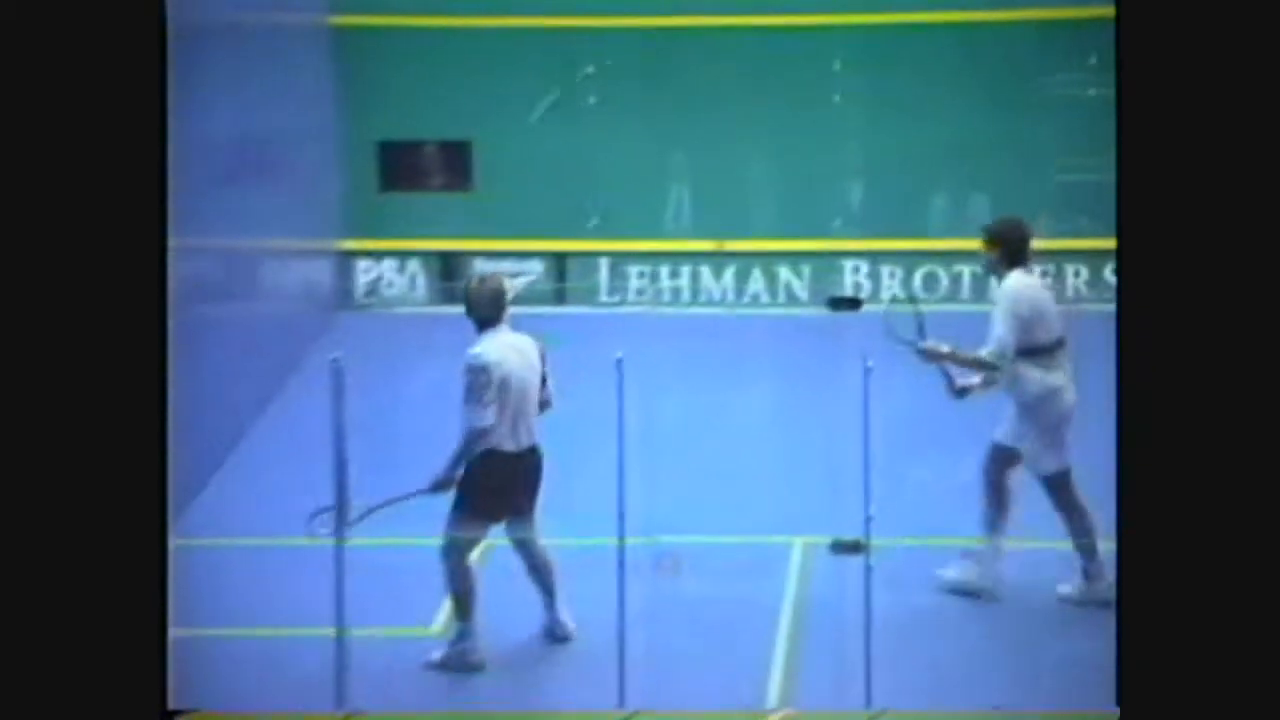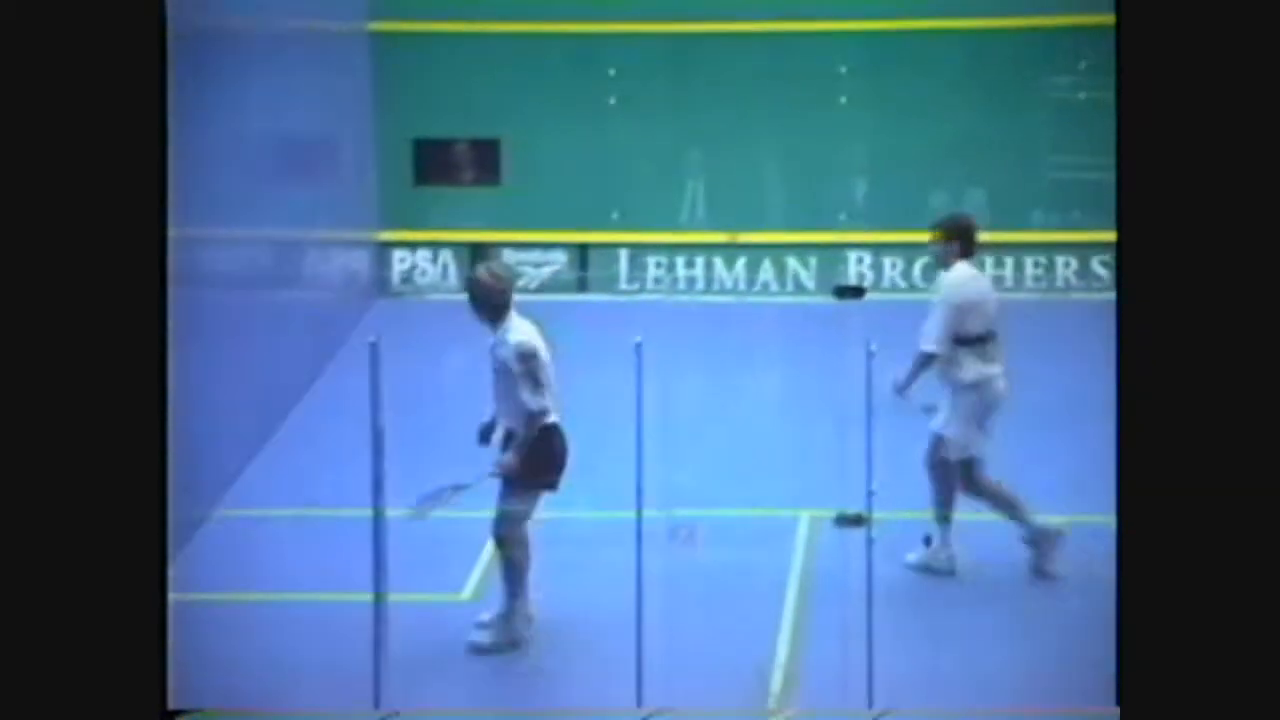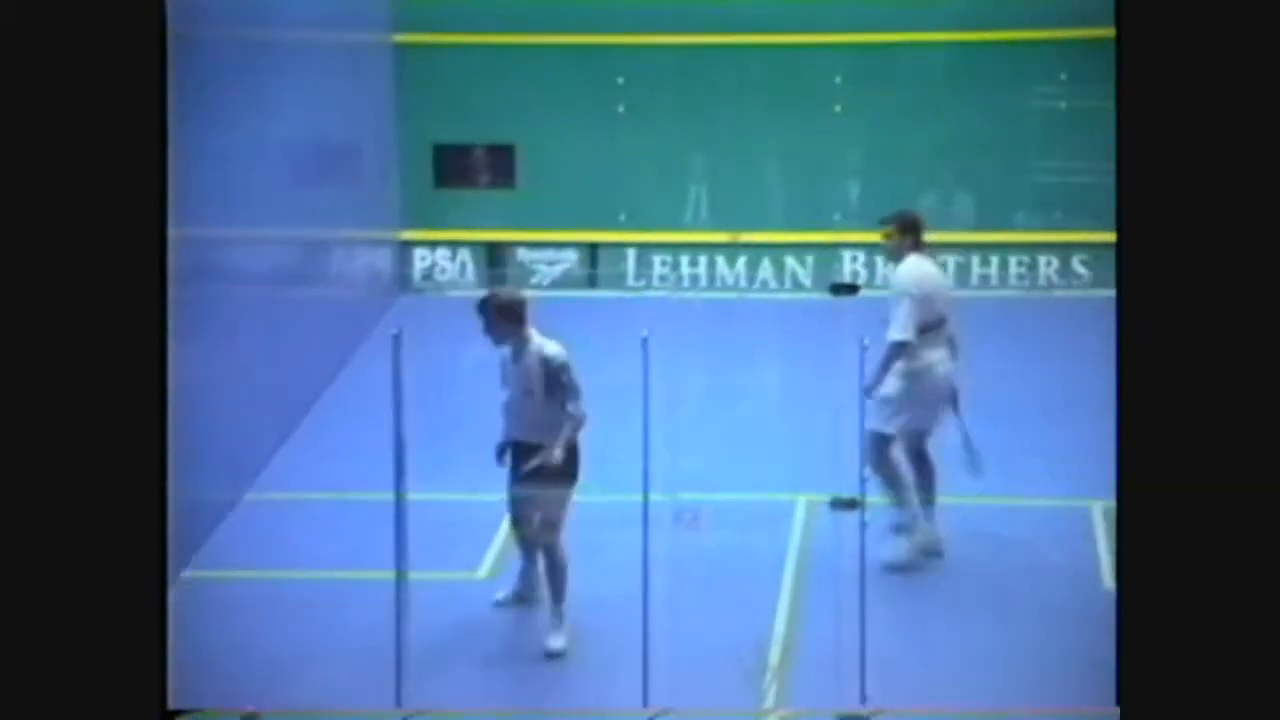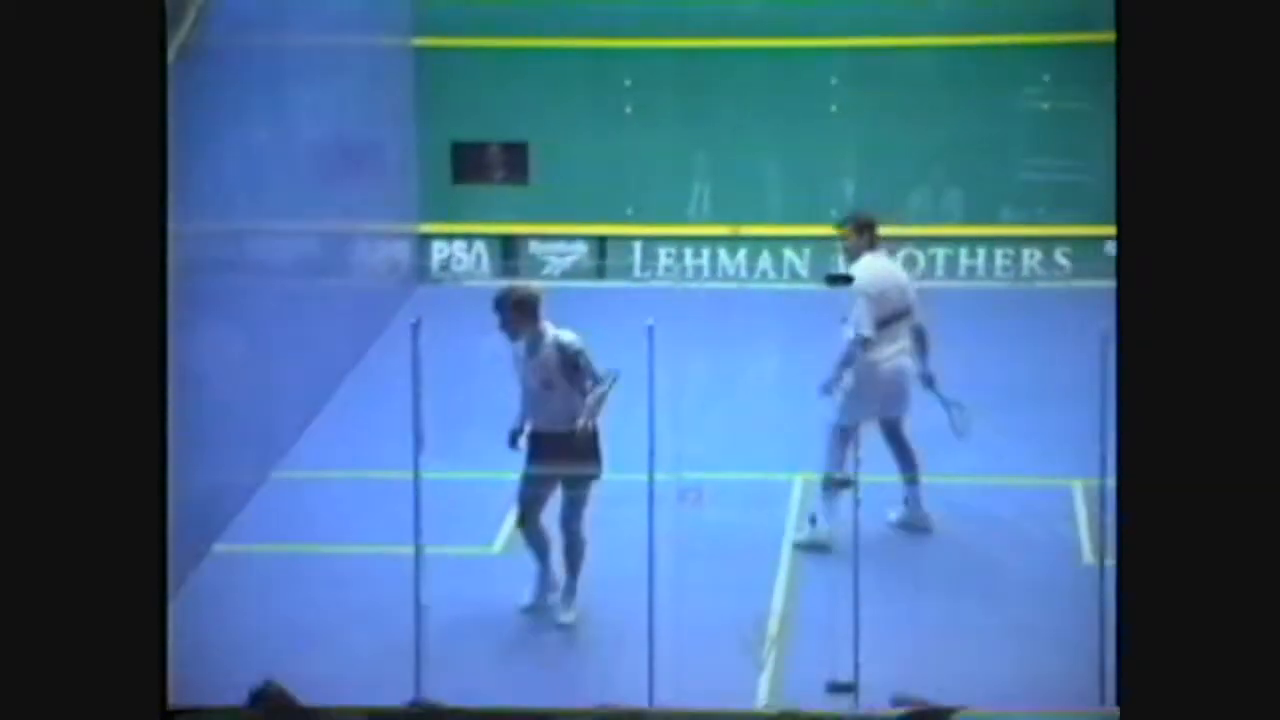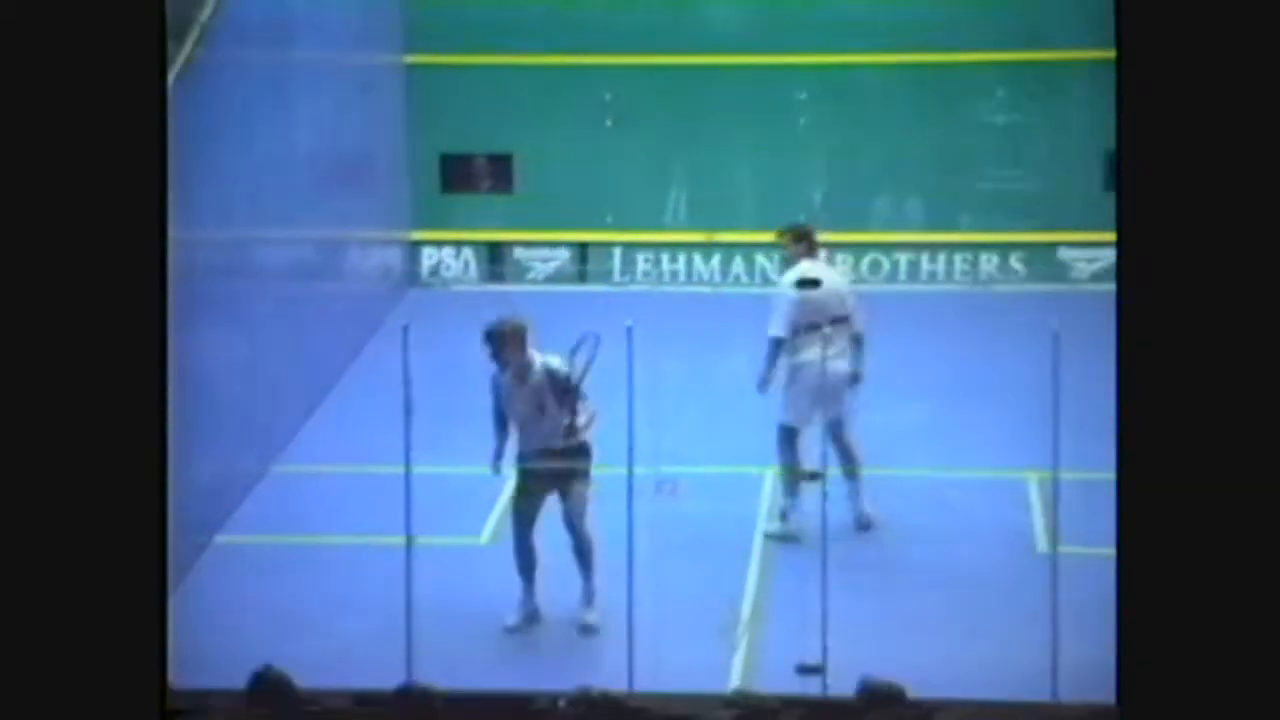
dt=0.2s
person 1, frame 1
left shoulder: (480, 357)
right shoulder: (530, 347)
left elbow: (480, 425)
right elbow: (542, 402)
left wrist: (451, 470)
left hip: (494, 465)
right hip: (528, 459)
left knee: (454, 551)
right knee: (525, 539)
left ankle: (466, 645)
right ankle: (556, 616)
person 1, frame 2
left shoulder: (515, 344)
right shoulder: (514, 335)
left elbow: (537, 406)
left wrist: (516, 453)
right wrist: (496, 420)
left hip: (536, 443)
right hip: (538, 439)
left knee: (506, 528)
right knee: (511, 523)
left ankle: (513, 622)
right ankle: (515, 608)
person 1, frame 3
left shoulder: (551, 356)
right shoulder: (510, 356)
left elbow: (577, 411)
left wrist: (560, 447)
right wrist: (507, 436)
left hip: (554, 454)
right hip: (526, 450)
left knee: (547, 536)
right knee: (519, 520)
left ankle: (560, 624)
right ankle: (527, 583)
person 1, frame 4
left shoulder: (566, 345)
right shoulder: (520, 350)
left elbow: (598, 387)
left wrist: (587, 416)
right wrist: (519, 423)
left hip: (576, 440)
right hip: (542, 440)
left knee: (570, 522)
right knee: (525, 516)
left ankle: (570, 594)
right ankle: (545, 579)
person 1, frame 5
left shoulder: (553, 370)
right shoulder: (500, 380)
left elbow: (584, 408)
right elbow: (502, 417)
left wrist: (578, 426)
right wrist: (499, 447)
left hip: (569, 452)
right hip: (533, 457)
left knee: (575, 522)
right knee: (521, 526)
person 2, frame 1
left shoulder: (1012, 292)
right shoulder: (1031, 286)
left elbow: (995, 360)
left wrist: (945, 354)
right wrist: (981, 383)
left hip: (1041, 403)
right hip: (1041, 399)
left knee: (1060, 490)
right knee: (993, 469)
left ankle: (1096, 580)
right ankle: (984, 569)
person 2, frame 2
left shoulder: (952, 283)
right shoulder: (976, 280)
left elbow: (933, 348)
left wrist: (907, 380)
left hip: (972, 390)
right hip: (975, 386)
left knee: (967, 479)
right knee: (938, 462)
left ankle: (1037, 534)
right ankle: (940, 549)
person 2, frame 3
left shoulder: (906, 274)
right shoulder: (933, 271)
left elbow: (902, 339)
right elbow: (948, 333)
left wrist: (876, 379)
right wrist: (949, 380)
left hip: (915, 375)
right hip: (938, 372)
left knee: (877, 450)
right knee: (916, 448)
left ankle: (912, 532)
right ankle: (926, 532)
person 2, frame 4
left shoulder: (861, 274)
right shoulder: (895, 270)
left elbow: (860, 337)
right elbow: (917, 326)
left wrist: (836, 375)
right wrist: (924, 366)
left hip: (871, 370)
right hip: (899, 365)
left knee: (839, 441)
right knee: (894, 433)
left ankle: (823, 526)
right ankle: (915, 510)
person 2, frame 5
left shoulder: (792, 281)
right shoulder: (838, 279)
left elbow: (779, 335)
right elbow: (856, 331)
left wrist: (766, 372)
right wrist: (856, 367)
left hip: (807, 371)
right hip: (838, 368)
left knee: (787, 440)
right knee: (838, 436)
